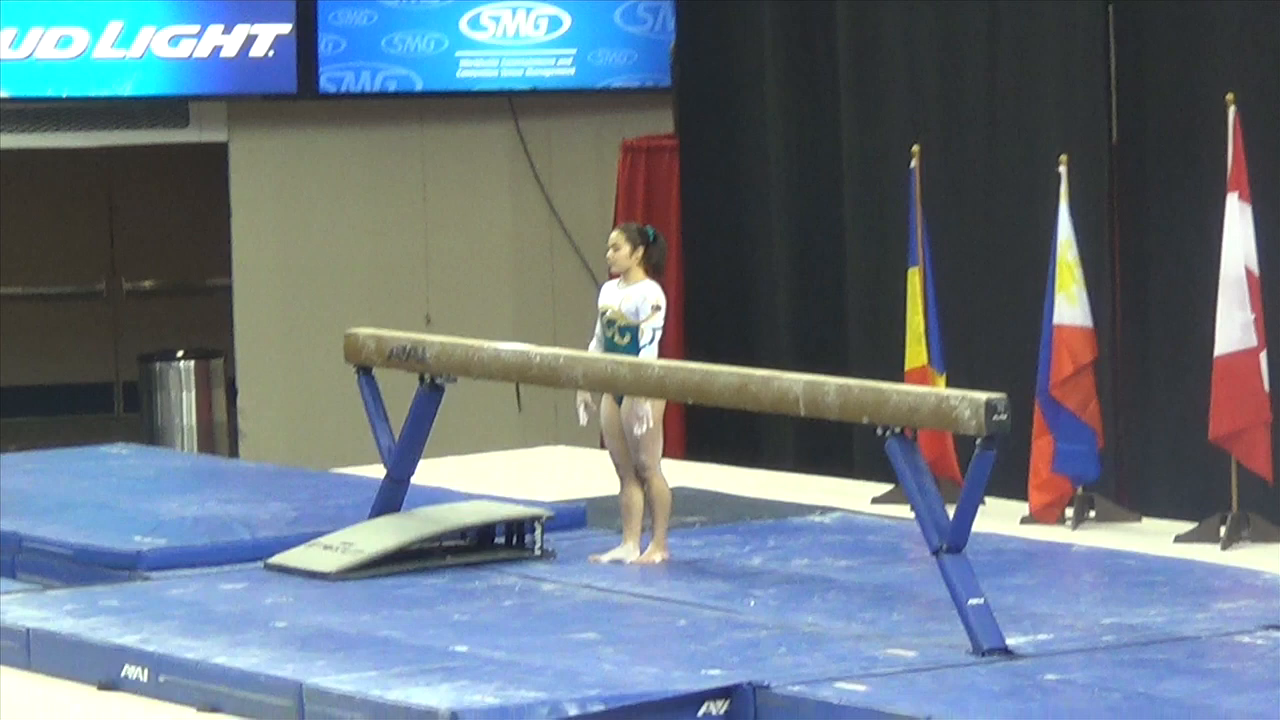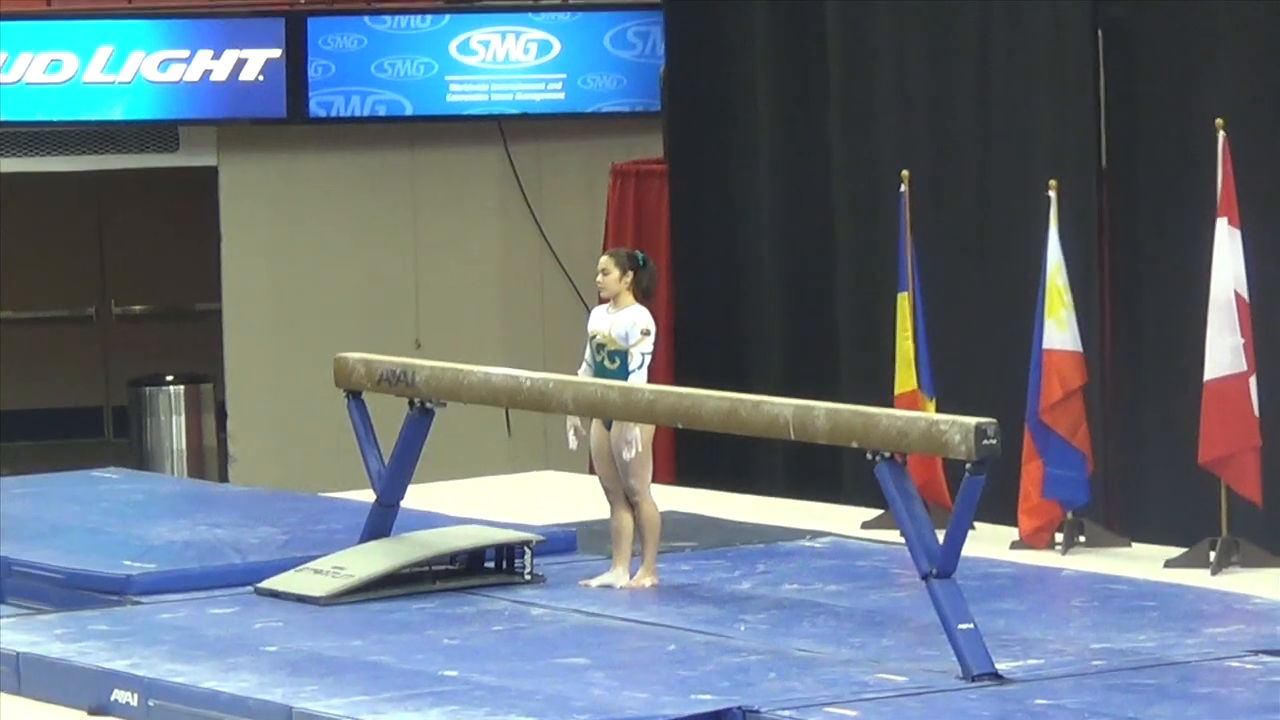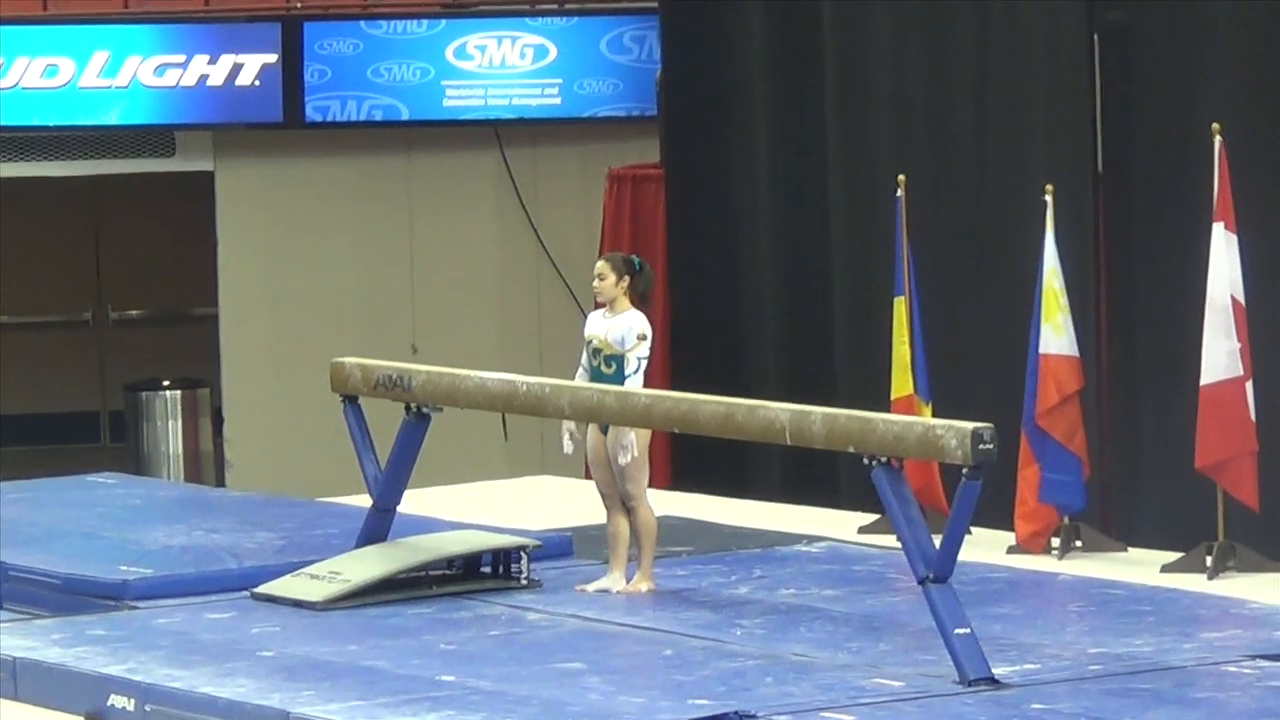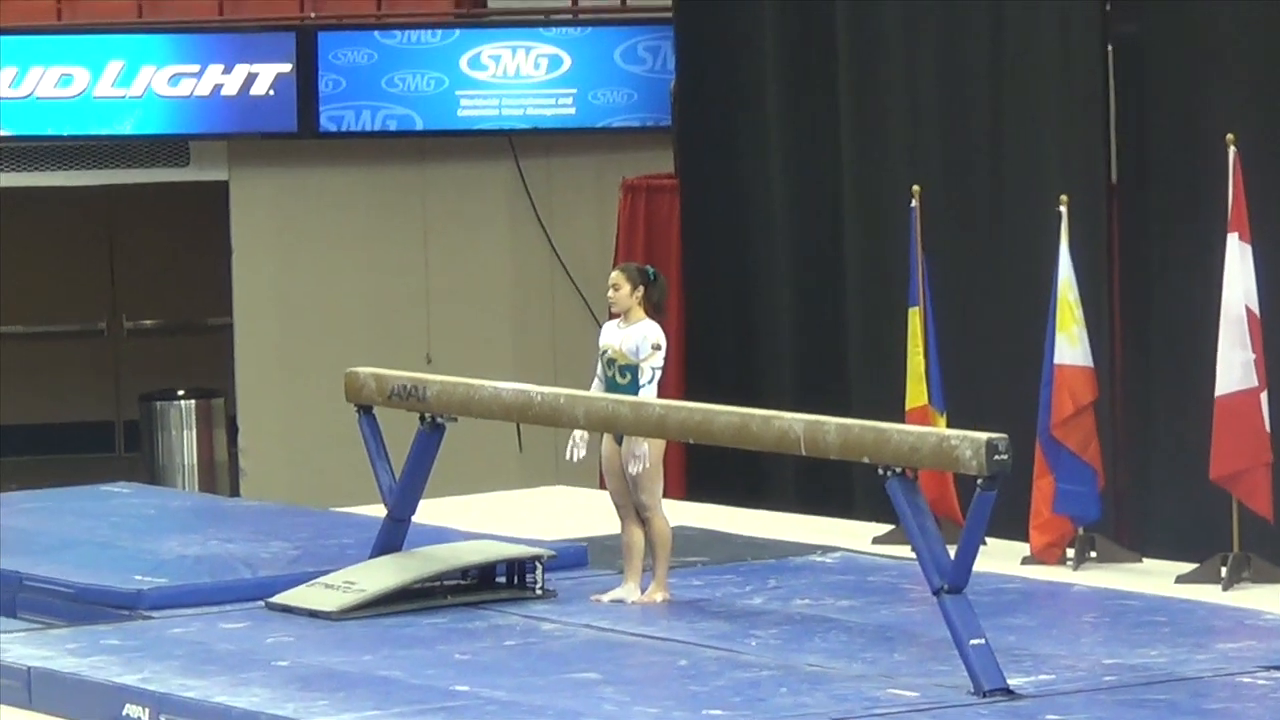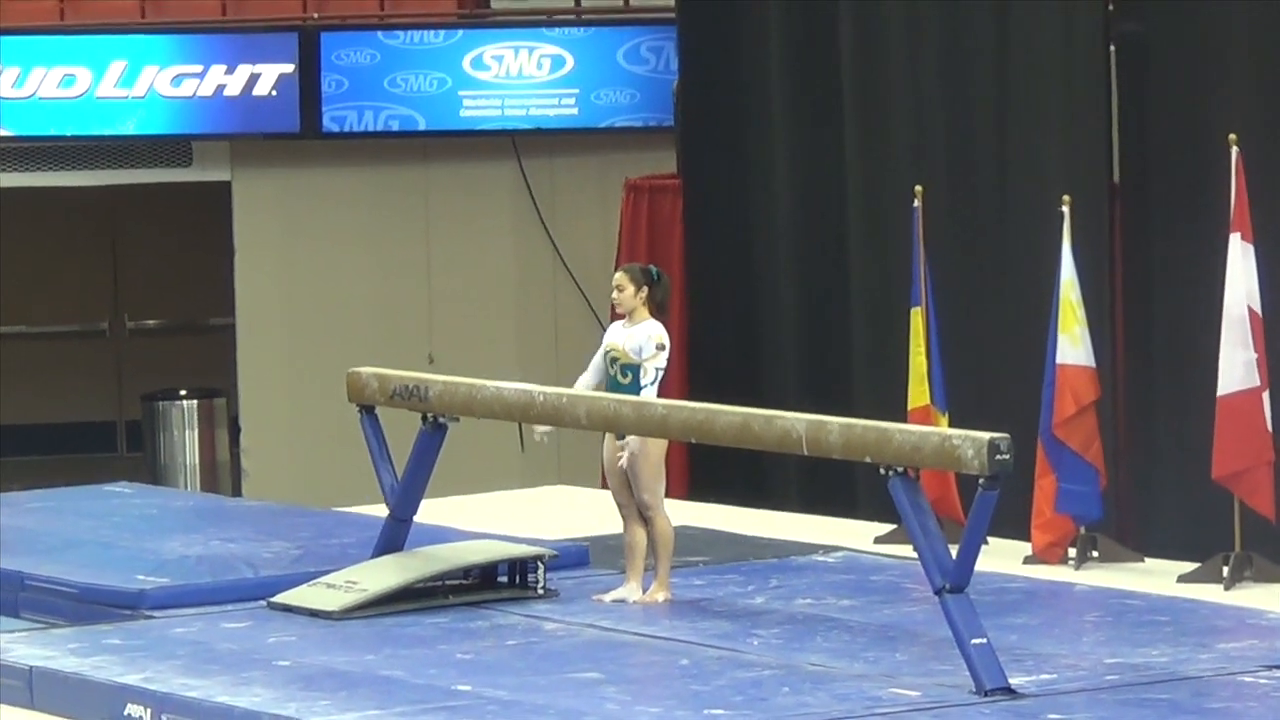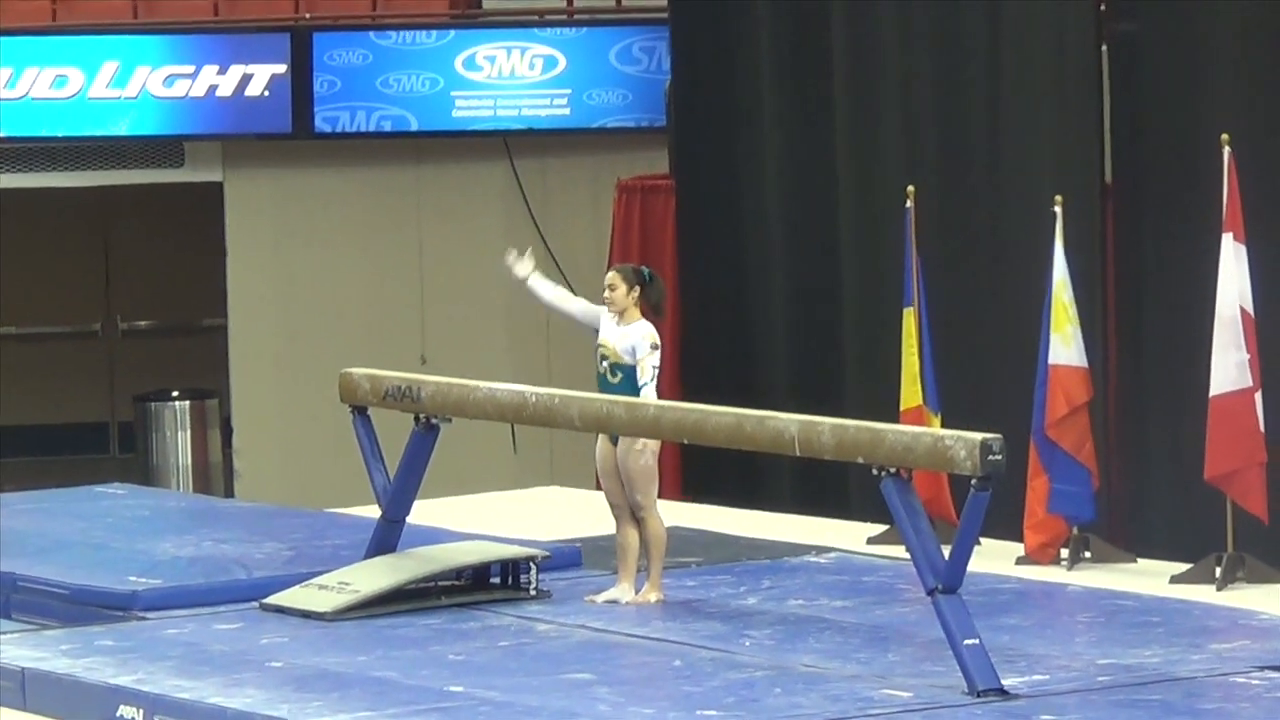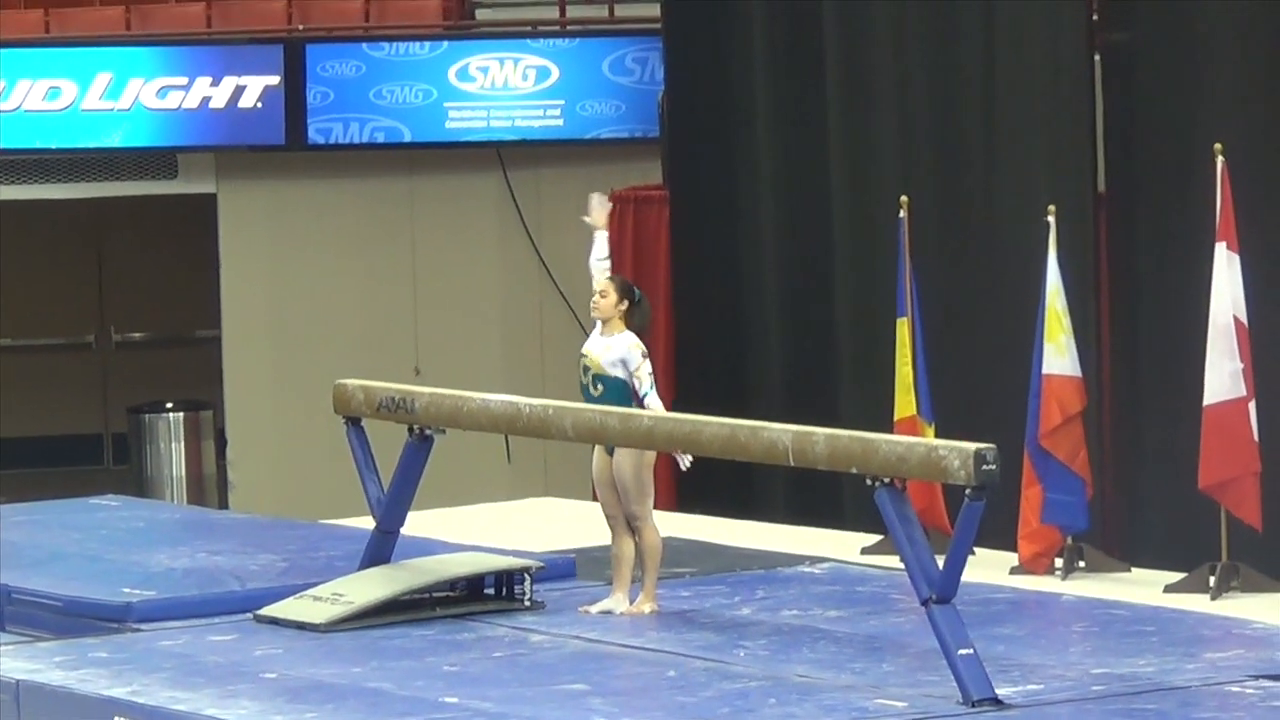
dt=0.2s
person 1, frame 1
left shoulder: (650, 293)
right shoulder: (607, 290)
left elbow: (649, 347)
right elbow: (598, 341)
left wrist: (643, 396)
right wrist: (585, 385)
right hip: (612, 388)
left knee: (647, 469)
right knee: (625, 470)
left ankle: (658, 545)
right ankle: (629, 544)
person 1, frame 2
left shoulder: (639, 318)
right shoulder: (597, 314)
left elbow: (638, 372)
right elbow: (587, 365)
left wrist: (631, 420)
right wrist: (575, 410)
right hip: (602, 412)
left knee: (637, 493)
right knee: (614, 495)
left ankle: (648, 570)
right ankle: (619, 569)
person 1, frame 3
left shoulder: (635, 323)
right shoulder: (593, 319)
left elbow: (634, 378)
right elbow: (584, 371)
left wrist: (627, 425)
right wrist: (571, 416)
left knee: (634, 499)
right knee: (611, 500)
left ankle: (645, 575)
right ankle: (615, 574)
person 1, frame 4
left shoulder: (650, 333)
right shoulder: (608, 330)
left elbow: (648, 388)
right elbow: (600, 383)
left wrist: (640, 436)
right wrist: (582, 428)
right hip: (613, 428)
left knee: (648, 509)
right knee: (625, 510)
left ankle: (660, 584)
right ankle: (630, 583)
person 1, frame 5
left shoulder: (654, 334)
right shoulder: (615, 331)
left elbow: (647, 388)
right elbow: (592, 376)
left wrist: (635, 436)
right hip: (616, 429)
left knee: (650, 508)
right knee: (628, 510)
left ankle: (661, 584)
right ankle: (633, 583)
person 1, frame 6
left shoulder: (645, 334)
right shoulder: (606, 321)
left elbow: (647, 386)
right elbow: (566, 301)
left wrist: (645, 434)
right wrist: (528, 277)
left knee: (643, 508)
right knee: (620, 512)
left ankle: (654, 585)
right ankle: (624, 583)
person 1, frame 7
left shoulder: (629, 345)
right shoulder: (599, 331)
left elbow: (648, 394)
right elbow: (600, 272)
right wrist: (600, 231)
right hip: (605, 439)
left knee: (638, 520)
right knee: (616, 521)
left ankle: (648, 597)
right ankle: (618, 595)
